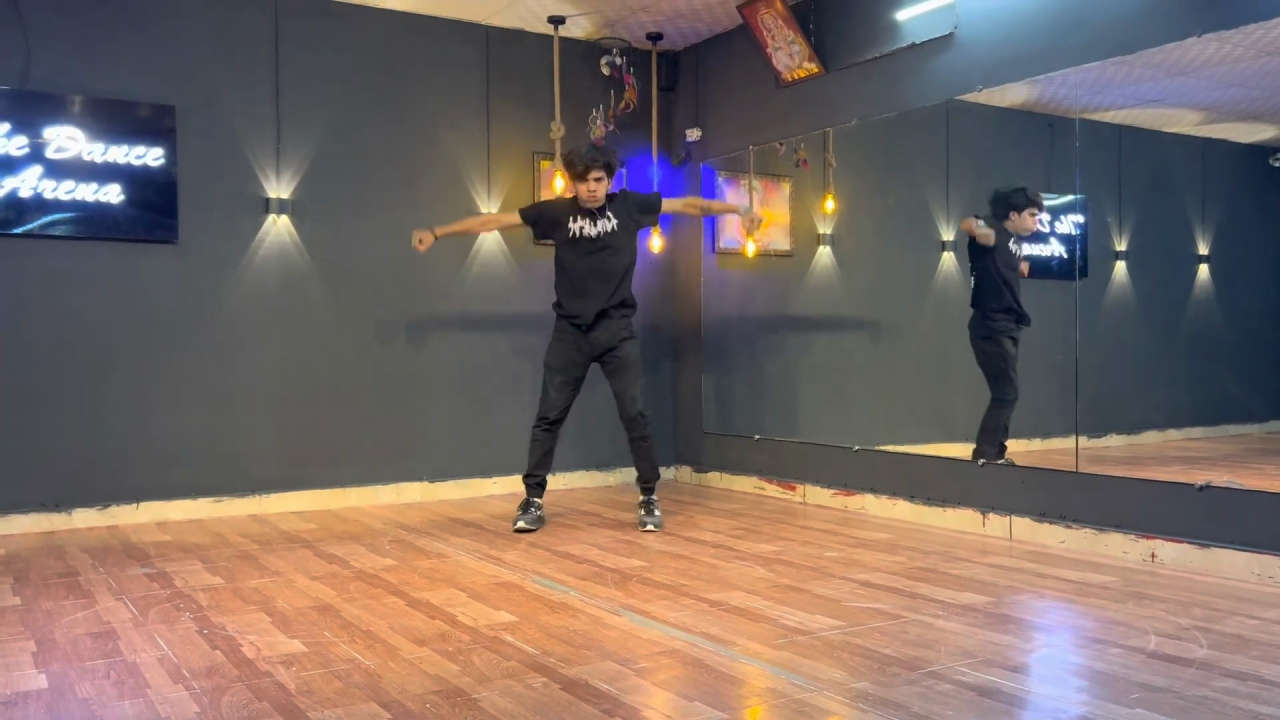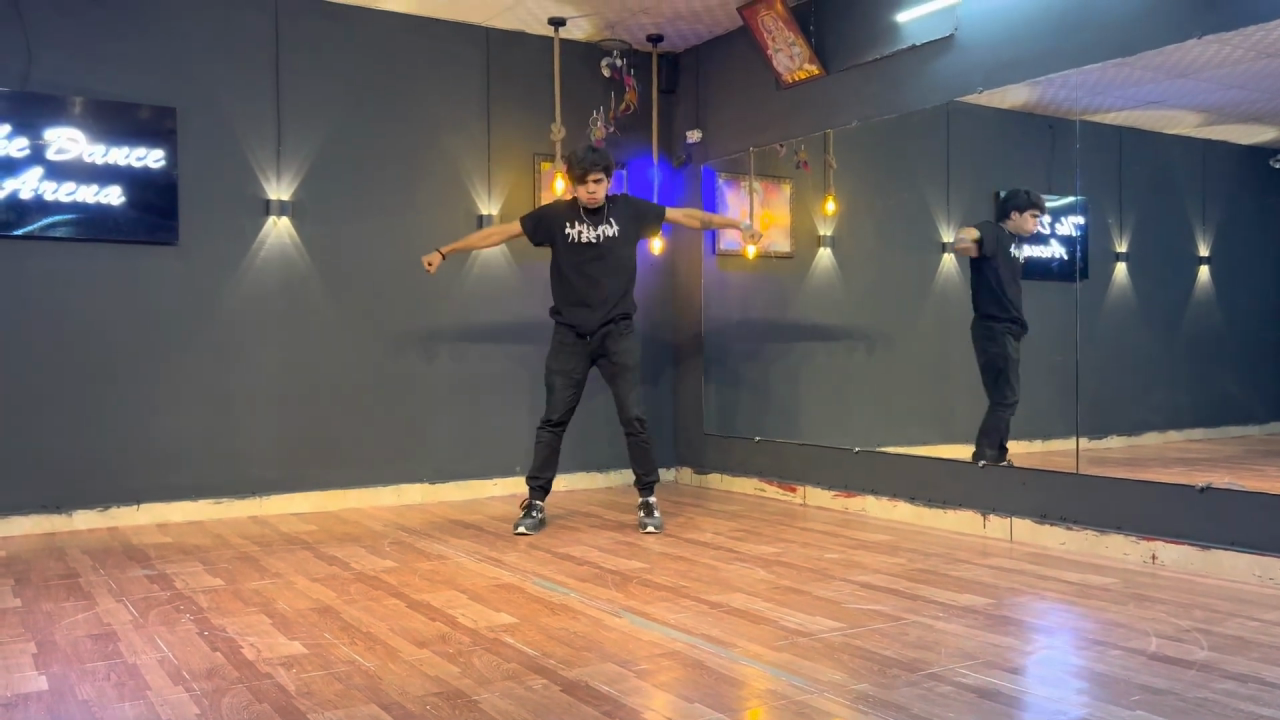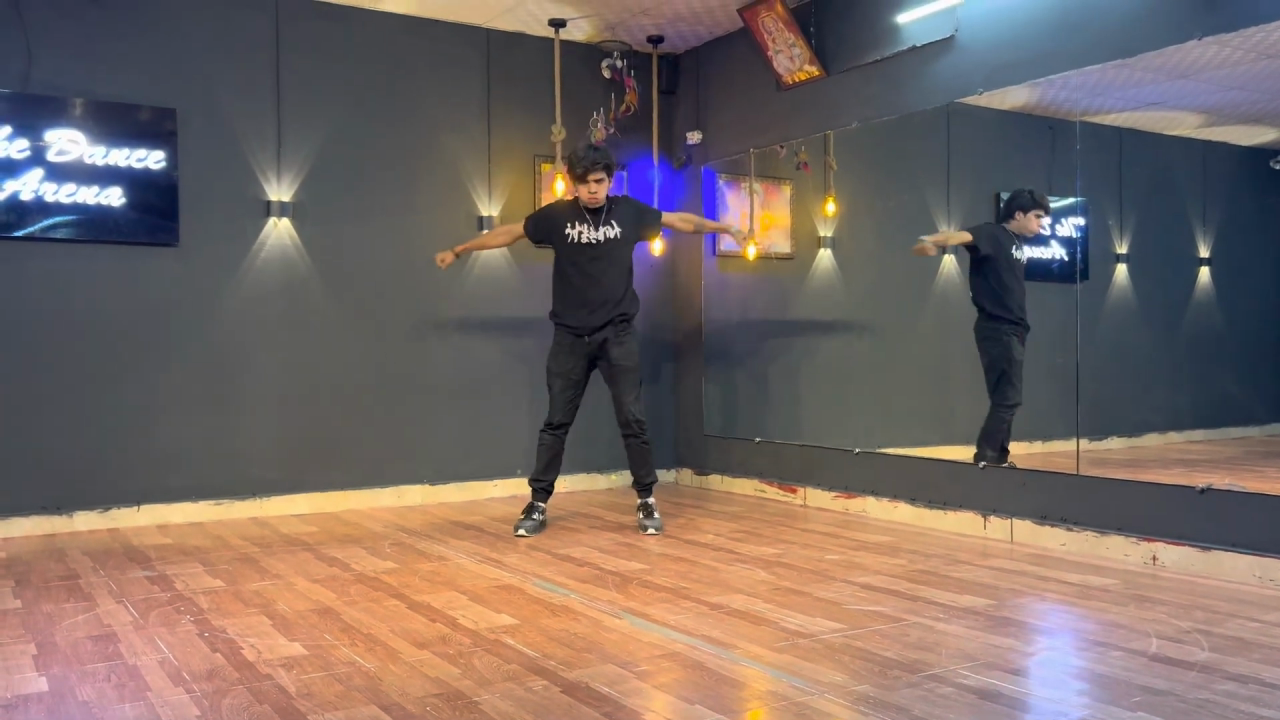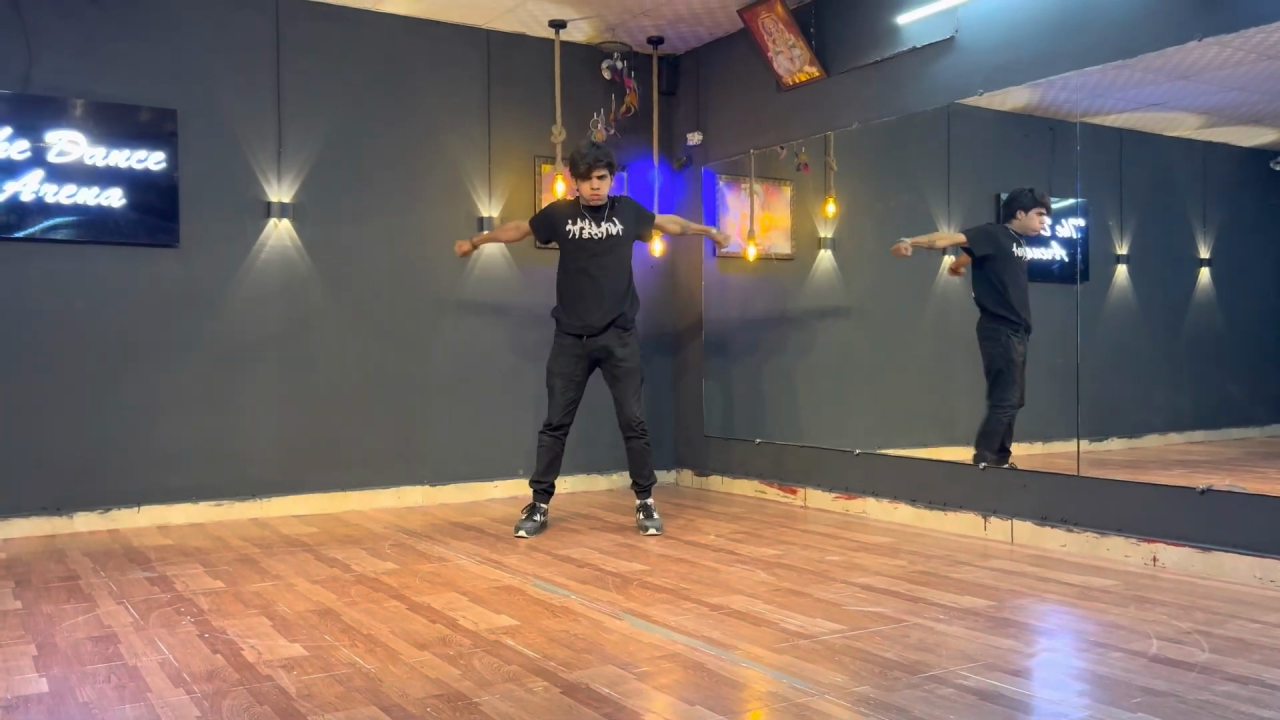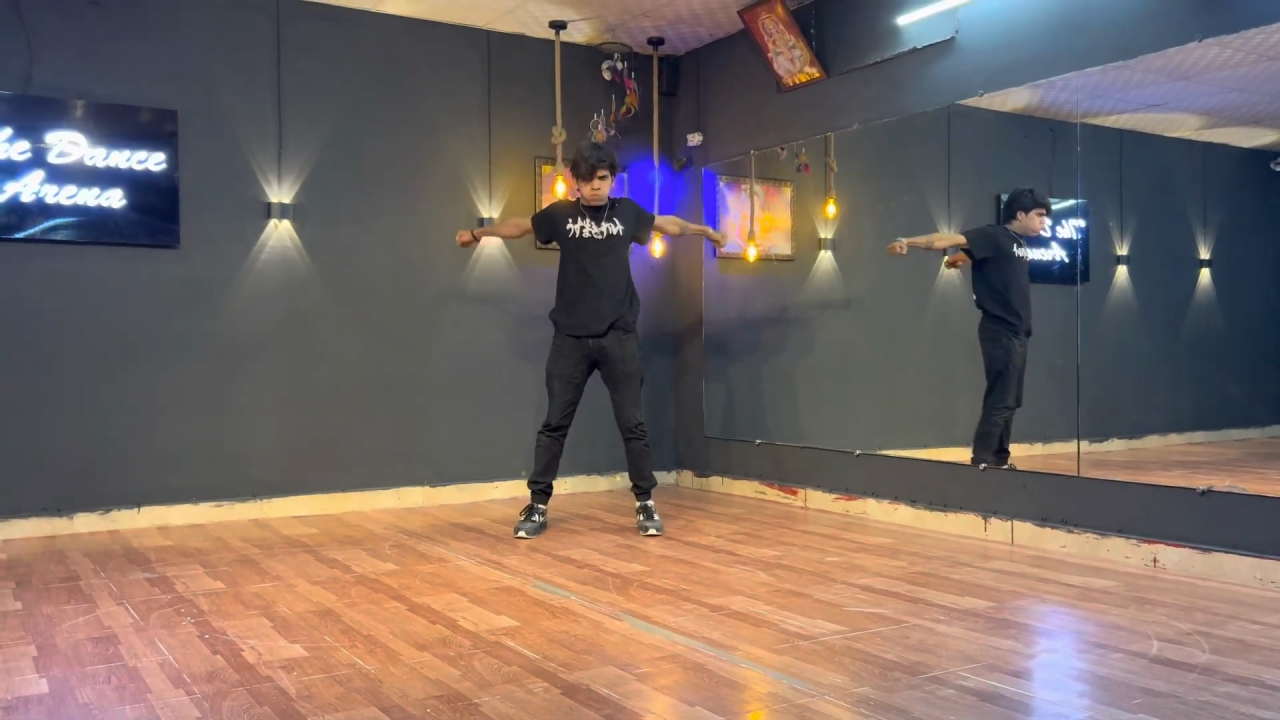
dt=0.1s
person 1, frame 1
left shoulder: (629, 205)
right shoulder: (554, 211)
left elbow: (685, 204)
right elbow: (499, 220)
left wrist: (737, 209)
right wrist: (438, 231)
left hip: (617, 330)
right hip: (570, 330)
left knee: (635, 415)
right knee: (549, 415)
left ankle: (648, 497)
right ankle: (533, 499)
person 1, frame 2
left shoulder: (629, 209)
right shoulder: (555, 215)
left elbow: (683, 216)
right elbow: (502, 231)
left wrist: (736, 223)
right wrist: (447, 250)
left hip: (618, 332)
right hip: (570, 334)
left knee: (633, 417)
right knee: (554, 419)
left ankle: (648, 499)
right ankle: (535, 501)
person 1, frame 3
left shoulder: (628, 211)
right shoulder: (556, 215)
left elbow: (678, 220)
right elbow: (508, 232)
left wrist: (726, 227)
right wrist: (459, 249)
left hip: (618, 334)
right hip: (570, 335)
left knee: (632, 419)
right knee: (557, 421)
left ankle: (646, 500)
right ankle: (537, 504)
person 1, frame 4
left shoulder: (627, 209)
right shoulder: (560, 213)
left elbow: (666, 222)
right elbow: (519, 229)
left wrist: (709, 230)
right wrist: (476, 241)
left hip: (620, 335)
right hip: (571, 336)
left knee: (633, 421)
right knee: (556, 422)
left ankle: (645, 502)
right ankle: (539, 504)
person 1, frame 5
left shoulder: (627, 211)
right shoulder: (560, 213)
left elbow: (666, 223)
right elbow: (520, 226)
left wrist: (707, 231)
right wrist: (476, 234)
left hip: (619, 337)
right hip: (570, 338)
left knee: (632, 423)
right knee: (555, 423)
left ankle: (645, 503)
right ankle: (537, 505)
person 2, frame 1
left shoulder: (1014, 240)
right shoulder: (992, 231)
right elbow: (968, 225)
right wrist: (979, 228)
left hip: (1006, 329)
right hip: (991, 328)
left knee: (1007, 396)
right knee: (1005, 395)
left ankle: (995, 454)
right ankle: (983, 457)
person 2, frame 2
left shoulder: (1014, 241)
right shoulder: (995, 233)
right elbow: (968, 233)
right wrist: (963, 240)
left hip: (1007, 330)
right hip: (993, 330)
left knee: (1006, 398)
right knee: (1006, 398)
left ankle: (996, 455)
right ankle: (984, 458)
person 2, frame 3
left shoulder: (1018, 243)
right shoulder: (993, 234)
right elbow: (960, 237)
right wrist: (929, 241)
left hip: (1013, 331)
right hip: (998, 331)
left knee: (1009, 399)
right knee: (1007, 399)
left ankle: (999, 458)
right ankle: (985, 459)
person 2, frame 4
left shoulder: (1019, 242)
right shoulder: (993, 234)
right elbow: (950, 238)
left wrist: (963, 263)
right wrist: (911, 242)
left hip: (1017, 331)
right hip: (999, 330)
left knee: (1012, 400)
right knee: (1003, 400)
left ankle: (1000, 458)
right ankle: (983, 460)
person 2, frame 5
left shoulder: (1019, 242)
right shoulder: (993, 236)
right elbow: (950, 240)
left wrist: (961, 258)
right wrist: (908, 242)
left hip: (1017, 333)
right hip: (1000, 332)
left knee: (1010, 401)
right knee: (1000, 401)
left ankle: (999, 459)
right ankle: (982, 461)
